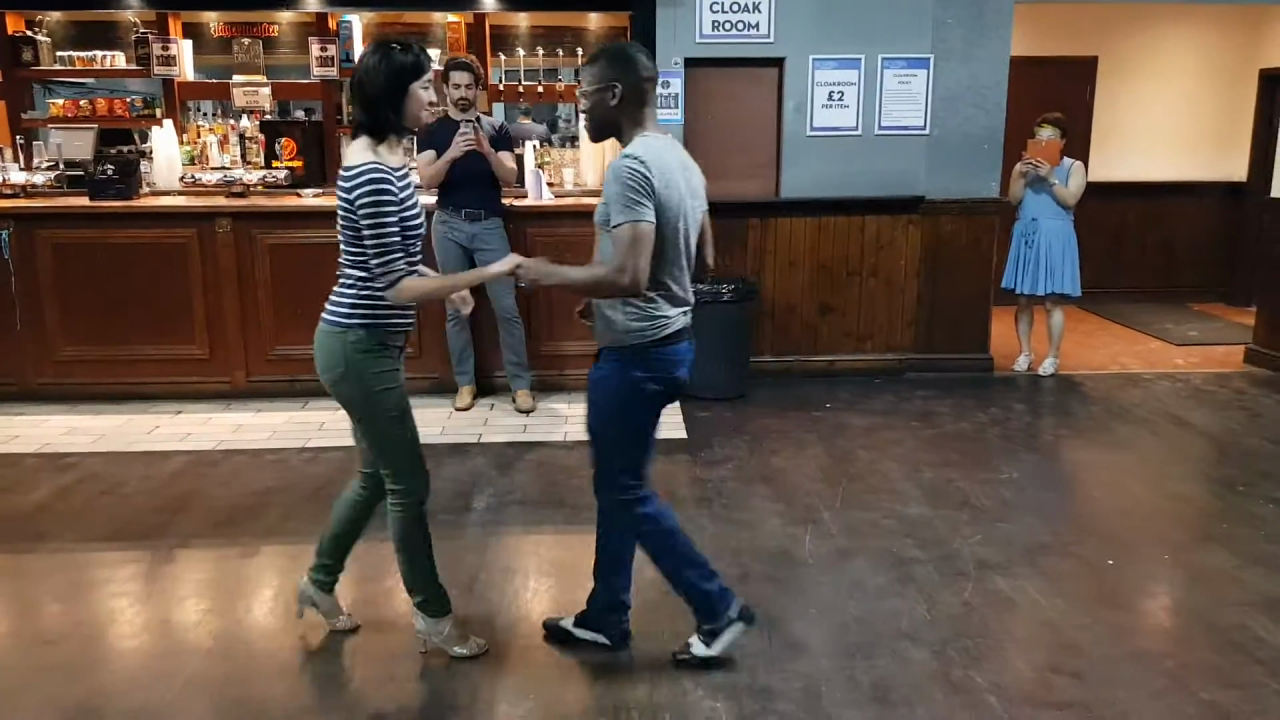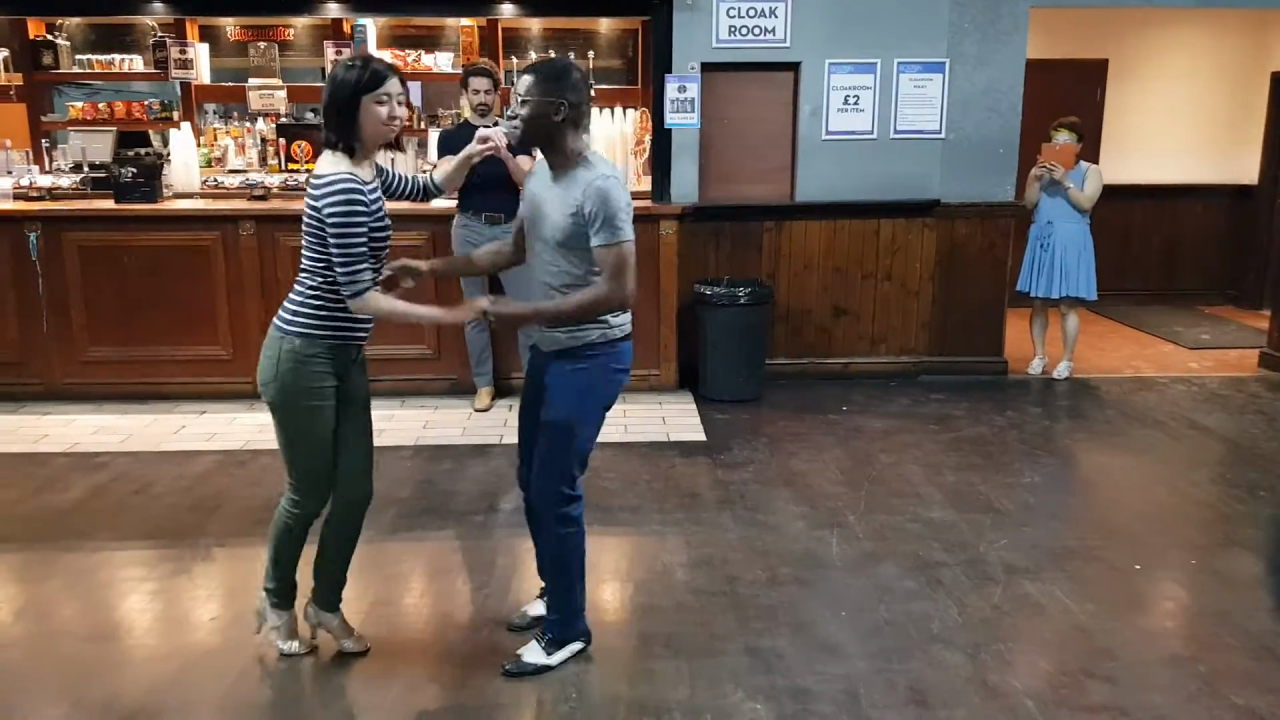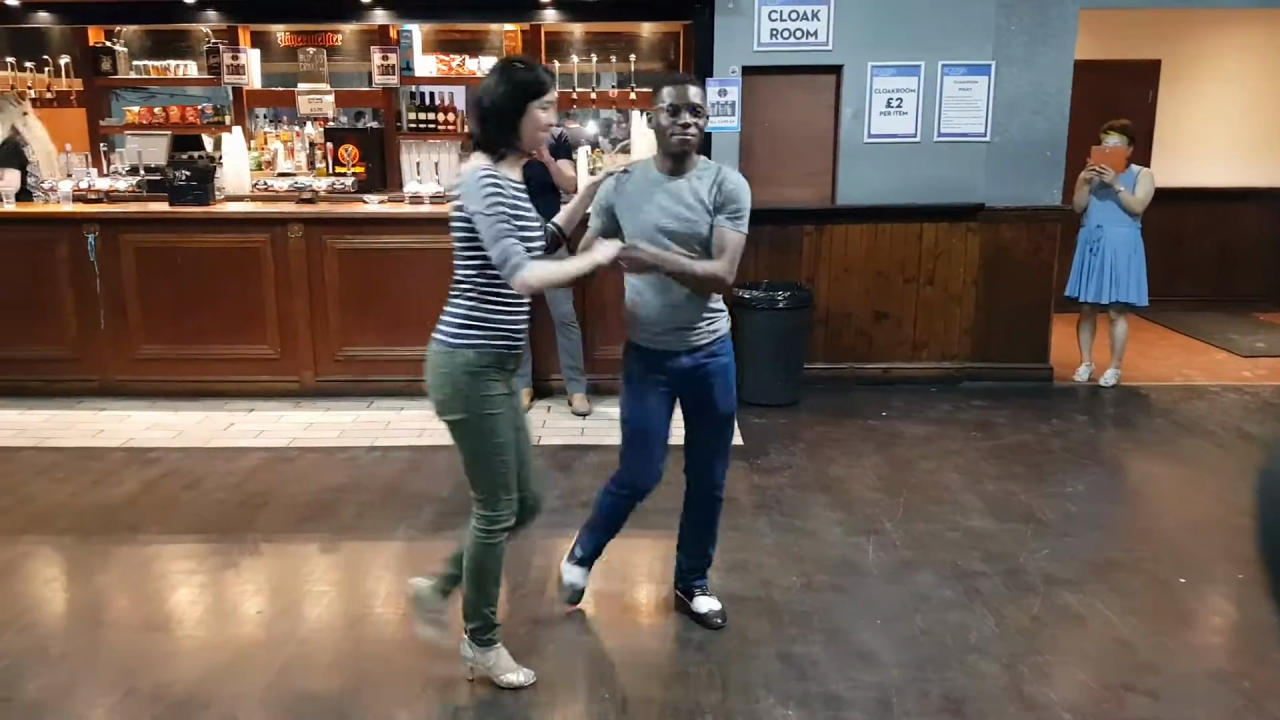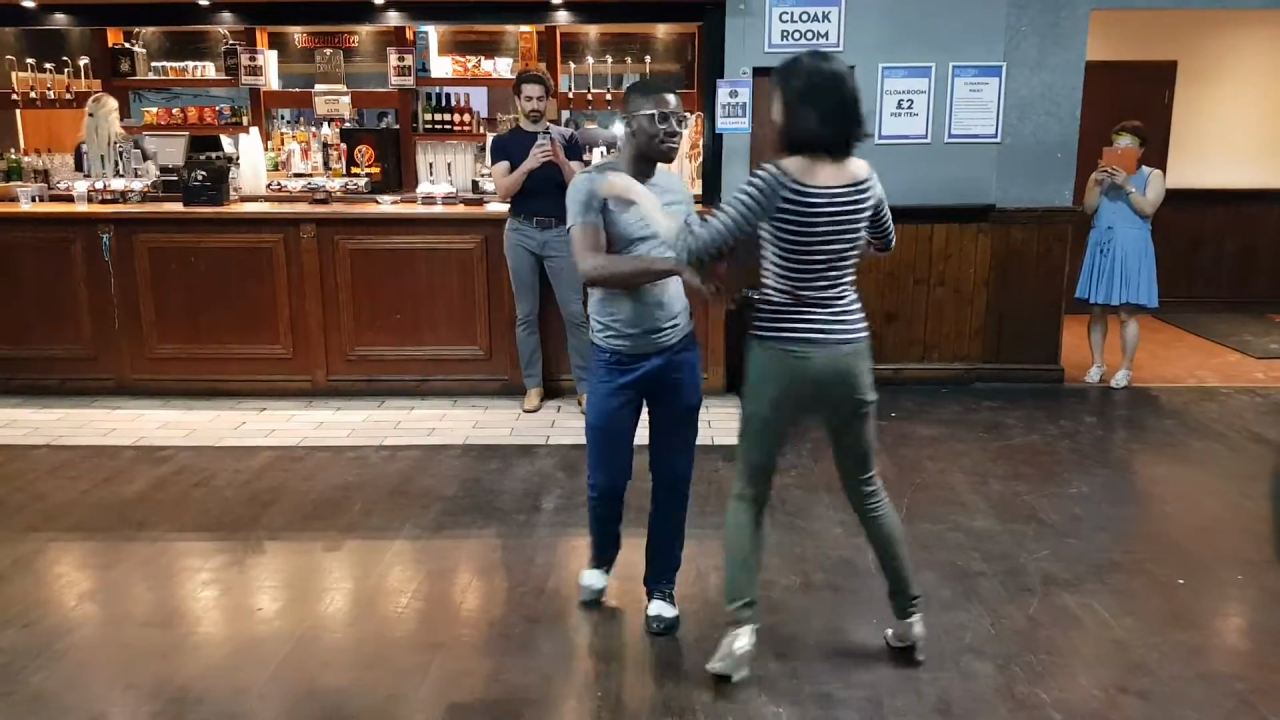
dt=0.7s
person 1, frame 1
left shoulder: (388, 160)
right shoulder: (370, 172)
right elbow: (394, 286)
left wrist: (446, 280)
right wrist: (486, 273)
left hip: (371, 345)
right hip: (358, 348)
left knee: (377, 476)
right knee: (410, 482)
left ankle: (318, 583)
right ankle: (434, 616)
person 1, frame 2
left shoulder: (365, 174)
right shoulder: (341, 182)
left elbow: (426, 188)
right elbow: (359, 297)
left wrist: (468, 155)
right wrist: (449, 315)
left hip: (342, 356)
right hip: (302, 355)
left knee: (355, 491)
right knee: (310, 493)
left ankle: (326, 605)
right ankle: (276, 602)
person 1, frame 3
left shoulder: (508, 178)
right shoulder: (488, 180)
left elbow: (526, 250)
right elbow: (518, 275)
left wrist: (576, 208)
right wrist: (590, 260)
left hip: (494, 366)
right hip: (471, 365)
left knee: (525, 499)
right knee: (499, 510)
left ankle: (439, 587)
right ankle: (481, 644)
person 1, frame 4
left shoulder: (773, 181)
right shoulder: (862, 178)
left elbow: (696, 250)
right elbow: (885, 241)
left wrist: (636, 192)
left hip: (780, 358)
right hip: (845, 355)
left knee: (748, 492)
right knee: (865, 489)
left ankle: (740, 628)
right ankle: (908, 618)
person 2, frame 1
left shoulder: (631, 168)
right shoulder: (677, 158)
left elbow: (629, 276)
right elbow: (699, 260)
left wrist: (551, 274)
left hip: (636, 354)
right hip: (666, 344)
left knee: (625, 492)
right knee: (619, 484)
left ankle: (719, 608)
right ankle: (603, 618)
person 2, frame 2
left shoulder: (601, 185)
right shoulder: (539, 176)
left elbow: (617, 292)
right elbow: (515, 249)
left wrist: (521, 313)
right wrist: (434, 267)
left hip: (591, 355)
right hip: (551, 352)
left knee: (555, 489)
right knee: (536, 481)
left ankle: (566, 630)
right ankle: (560, 591)
person 2, frame 3
left shoulder: (727, 185)
right shoulder: (622, 185)
left elbow: (722, 274)
right elbow: (586, 257)
left wrist: (660, 262)
left hip: (710, 352)
right hip: (648, 354)
left knee: (708, 479)
right knee: (639, 474)
left ankle: (692, 583)
right ankle: (582, 554)
person 2, frame 4
left shoulder: (678, 189)
right shoulder: (591, 187)
right elbow: (591, 268)
right wrist: (675, 268)
left hip: (677, 353)
right hip: (614, 357)
left knee: (673, 477)
right knee: (607, 479)
left ankle: (660, 585)
right ankle: (601, 560)
person 3, frame 1
left shoulder: (497, 129)
right shoulder: (432, 131)
left elbow: (510, 177)
right elbow: (426, 180)
left wrist: (487, 151)
right wrist: (451, 154)
left hip: (489, 224)
right hip: (448, 225)
left knee: (507, 308)
right knee: (456, 309)
left ankle: (521, 385)
right ankle: (465, 383)
person 3, frame 2
right shoulder: (451, 136)
left elbow: (528, 181)
left wrist: (505, 156)
left hip: (508, 227)
right hip: (469, 228)
right ankle: (484, 384)
person 3, frame 3
left shoulder: (558, 139)
left elbow: (570, 185)
left wrist: (547, 159)
left knee: (564, 315)
left ankle: (576, 389)
right ankle: (523, 386)
person 3, frame 4
left shoulder: (567, 137)
right shoulder: (504, 142)
right elbow: (503, 190)
left wrist: (561, 162)
right wrist: (528, 164)
left hip: (560, 232)
right hip: (521, 232)
left knee: (574, 313)
right knee: (526, 314)
left ankle: (585, 386)
right ankle: (533, 386)
person 4, frame 1
left shoulder: (1074, 167)
right shoulder: (1022, 165)
left elbow: (1070, 200)
right elbow: (1013, 199)
left wrist: (1051, 178)
right wrist: (1022, 176)
left hip: (1055, 237)
right hip: (1026, 235)
left knee: (1053, 302)
right knee: (1024, 300)
left ankle: (1053, 357)
right ankle: (1025, 353)
person 4, frame 2
left shoulder: (1090, 171)
right shoulder: (1039, 169)
left elbow: (1086, 204)
right elbow: (1029, 203)
left wrist: (1065, 181)
right wrist: (1037, 180)
left hip: (1071, 241)
right hip: (1042, 238)
left knee: (1068, 306)
right knee: (1039, 303)
left ankle: (1067, 360)
right ankle: (1039, 356)
person 4, frame 3
left shoulder: (1142, 175)
right shoulder: (1089, 172)
left elbow: (1137, 207)
right elbow: (1078, 207)
left wrist: (1116, 185)
right wrist: (1086, 183)
left hip: (1121, 246)
right hip: (1091, 243)
left knee: (1117, 312)
right knee: (1087, 309)
left ankle: (1115, 367)
right ankle: (1086, 363)
person 4, frame 4
left shoulder: (1152, 176)
right shoulder: (1100, 174)
left elbow: (1148, 209)
right elbow: (1088, 208)
left wrist: (1127, 186)
right wrist: (1097, 184)
left hip: (1131, 247)
right hip: (1101, 245)
left knee: (1127, 313)
right knee: (1097, 310)
left ankle: (1126, 368)
right ankle: (1097, 364)
